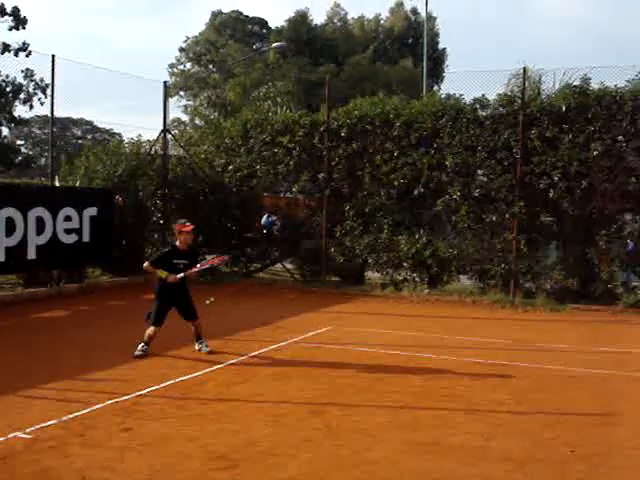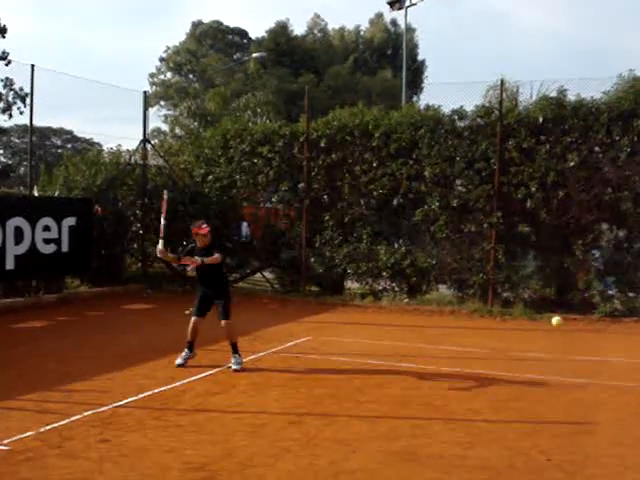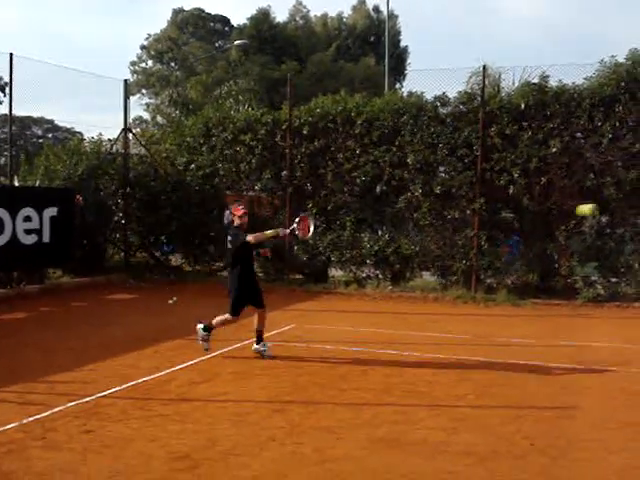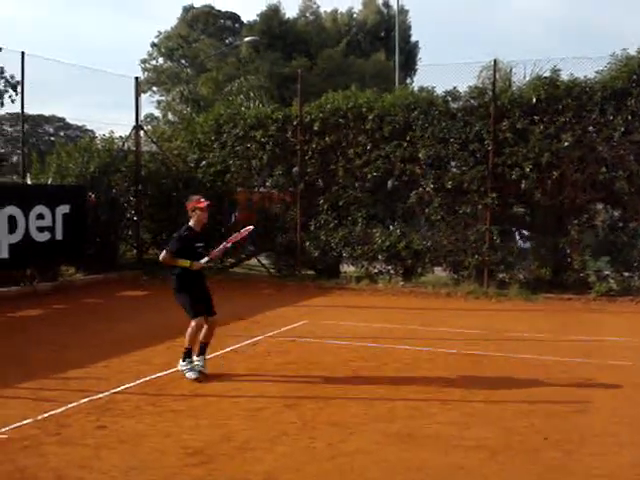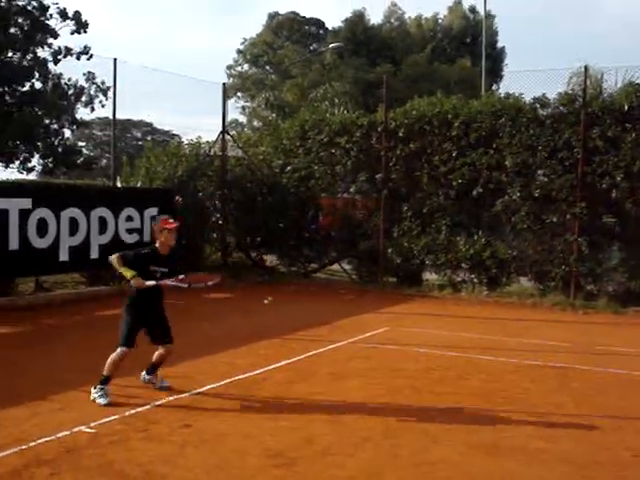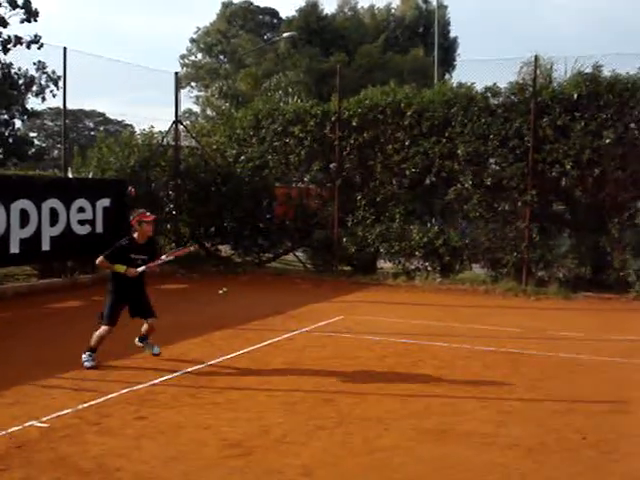
dt=0.7s
person 1, frame 1
left shoulder: (193, 251)
right shoulder: (168, 252)
right elbow: (146, 266)
right wrist: (166, 276)
left hip: (181, 291)
right hip: (165, 292)
left knee: (196, 322)
right knee: (156, 327)
left ankle: (200, 341)
right ankle: (144, 345)
person 1, frame 2
left shoulder: (214, 247)
right shoulder: (193, 249)
left elbow: (218, 259)
right elbow: (176, 260)
left wrist: (200, 261)
right wrist: (163, 254)
left hip: (220, 290)
right hip: (204, 290)
left knee: (225, 323)
right knee: (194, 321)
left ankle: (236, 355)
right ankle: (189, 351)
person 1, frame 3
left shoulder: (242, 232)
right shoulder: (235, 232)
right elbow: (252, 239)
right wrist: (276, 232)
left hip: (249, 278)
right hip: (238, 281)
left knee: (261, 311)
right knee: (233, 316)
left ankle: (259, 344)
right ankle: (205, 328)
person 1, frame 4
left shoulder: (203, 233)
right shoulder: (183, 235)
right elbow: (164, 258)
right wrist: (189, 264)
left hip: (199, 282)
right hip: (184, 285)
left knee: (211, 321)
right knee: (198, 321)
left ankle: (199, 358)
right ankle: (186, 361)
person 1, frame 5
left shoulder: (173, 258)
right shoulder: (143, 255)
right elbow: (114, 259)
right wrist: (132, 276)
left hip: (154, 306)
right hip: (135, 306)
left knee: (167, 347)
right knee: (125, 349)
left ankle: (150, 374)
right ankle: (99, 388)
person 1, frame 6
left shoulder: (151, 244)
right shoulder: (124, 245)
right elbow: (100, 262)
right wrist: (123, 269)
left hip: (137, 288)
right hip: (118, 289)
left knee: (151, 322)
right knee: (107, 328)
left ankle: (143, 340)
right ankle: (89, 354)
